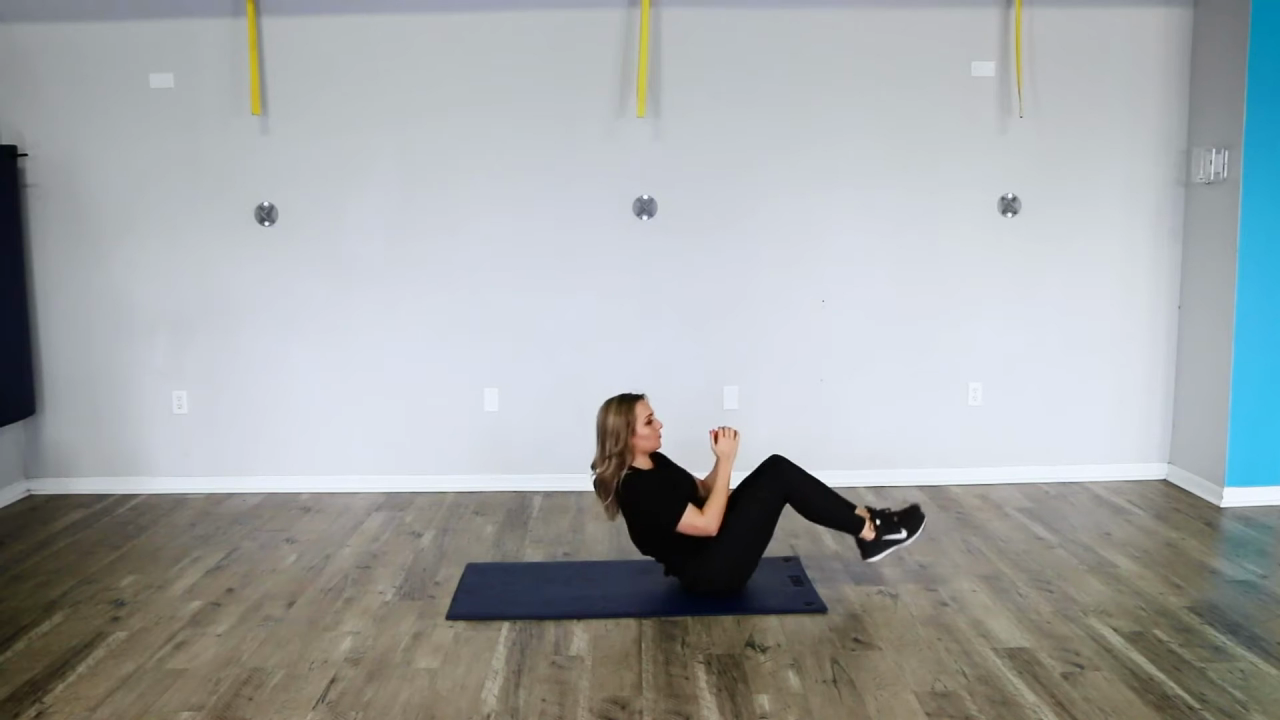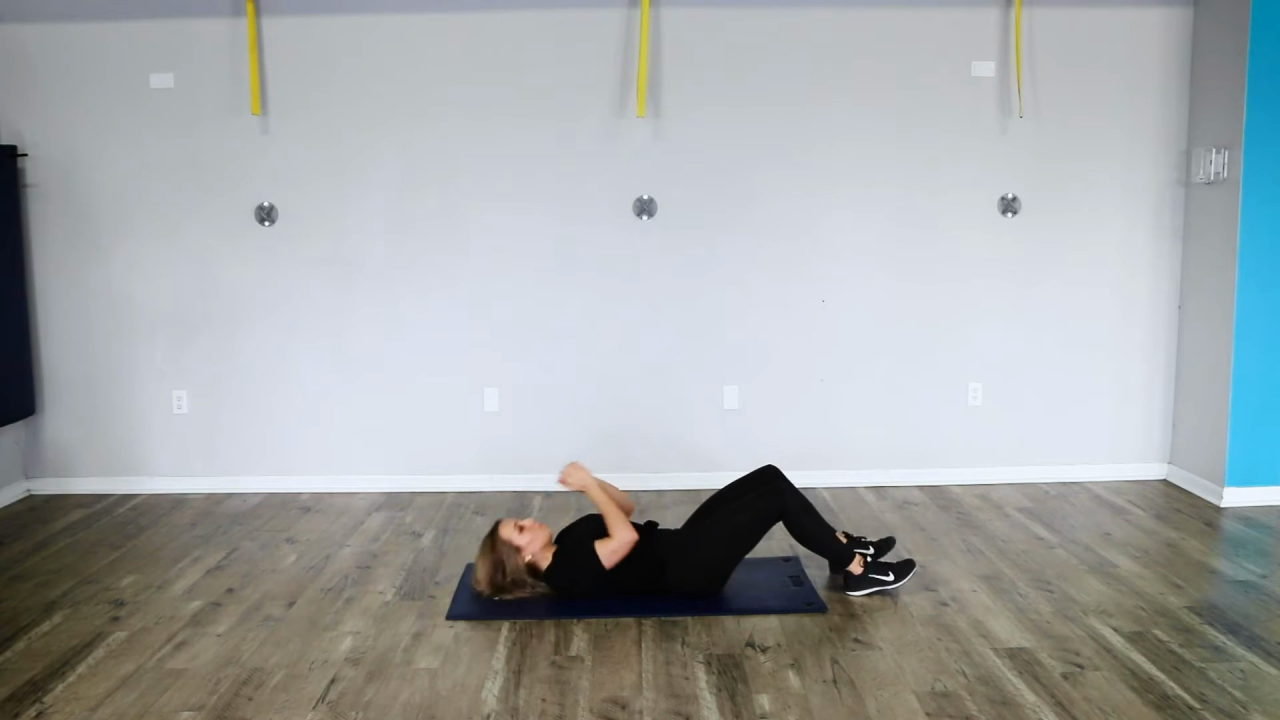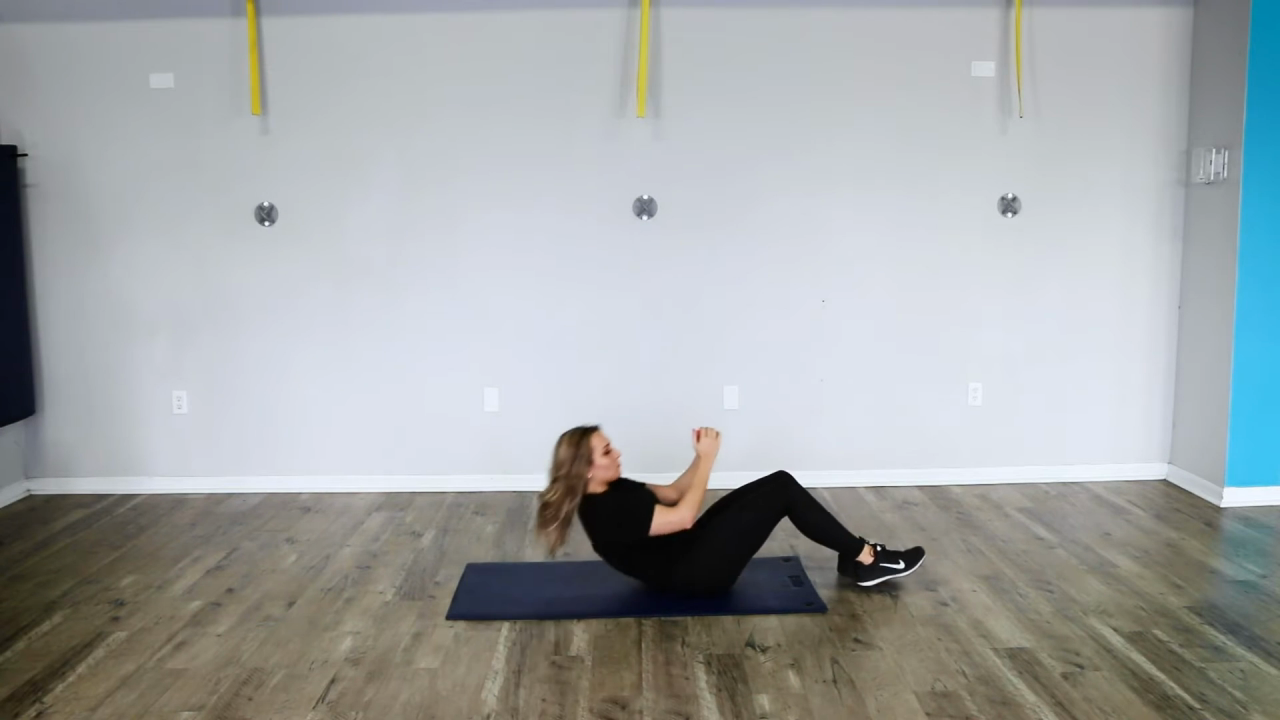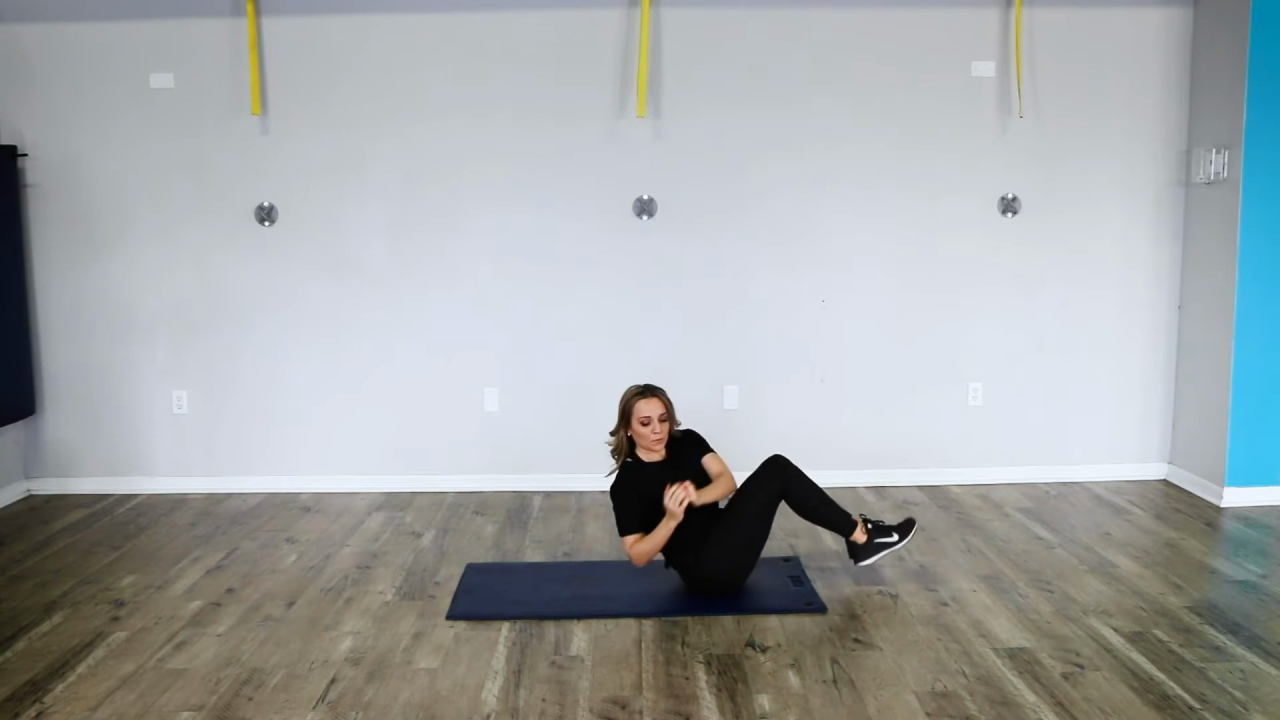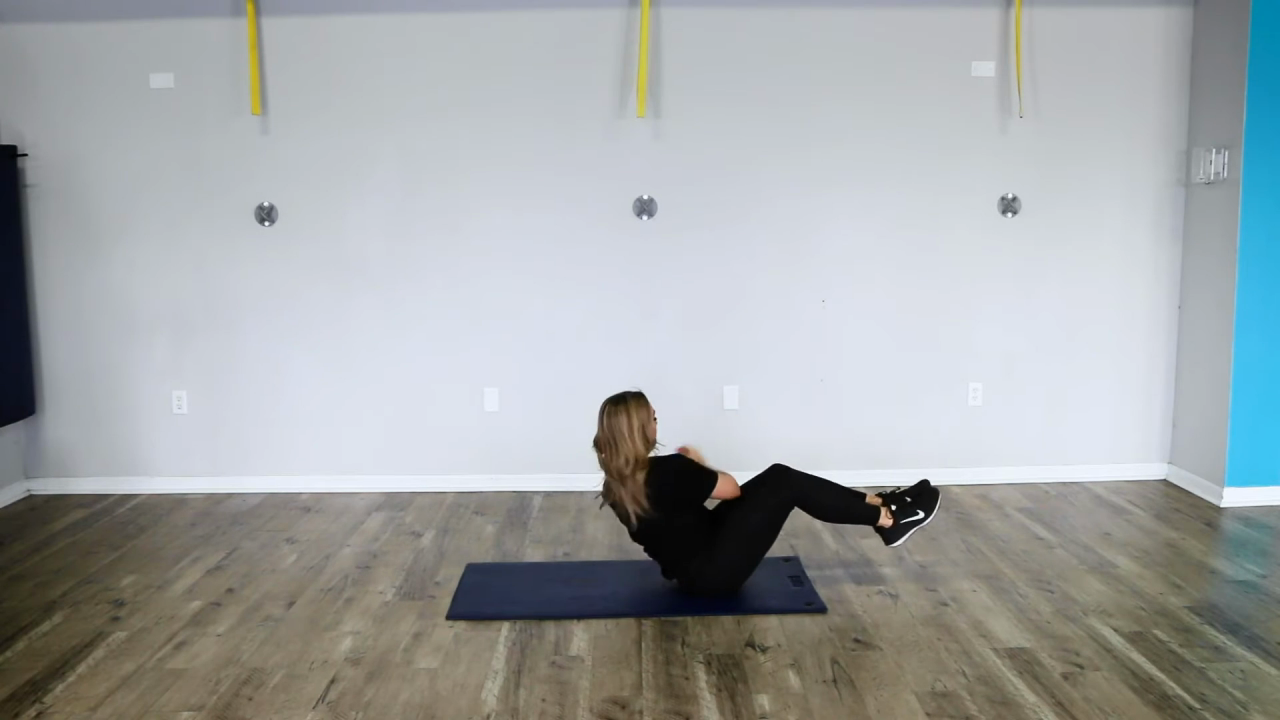
dt=1s
person 1, frame 1
left shoulder: (654, 463)
right shoulder: (639, 490)
left elbow: (702, 492)
right elbow: (708, 525)
left wrist: (721, 459)
right wrist: (726, 460)
left hip: (712, 549)
right hip: (710, 571)
left knee: (776, 466)
right knee: (781, 479)
left ankle: (867, 519)
right ankle: (871, 535)
person 1, frame 2
left shoulder: (568, 543)
right shoulder: (568, 572)
left elbow: (625, 510)
right elbow: (626, 537)
left wrist: (590, 484)
right wrist: (588, 486)
left hip: (677, 546)
right hip: (688, 571)
left knee: (769, 477)
right knee: (777, 497)
left ankle: (845, 547)
right ankle: (858, 571)
person 1, frame 3
left shoulder: (611, 493)
right shoulder: (607, 513)
left elbow: (671, 495)
right elbow: (684, 515)
left wrist: (700, 457)
right wrist: (707, 460)
left hip: (692, 549)
right hip: (695, 571)
left knee: (780, 481)
right knee: (782, 494)
left ankle: (855, 553)
right ankle: (867, 561)
person 1, frame 4
left shoulder: (685, 442)
right shoulder: (627, 484)
left elbow: (728, 482)
right elbow: (638, 556)
left wrist: (697, 497)
right wrist: (672, 517)
left hip: (720, 538)
right hip: (706, 569)
left knee: (777, 466)
right knee: (776, 476)
left ankle: (859, 531)
right ankle: (861, 539)
person 1, frame 5
left shoulder: (615, 485)
right shoulder: (671, 470)
right elbow: (731, 489)
right wrist: (700, 466)
left hip: (701, 549)
right hip: (711, 571)
left knee: (779, 475)
right knee: (790, 488)
left ankle: (878, 503)
right ankle: (887, 520)
